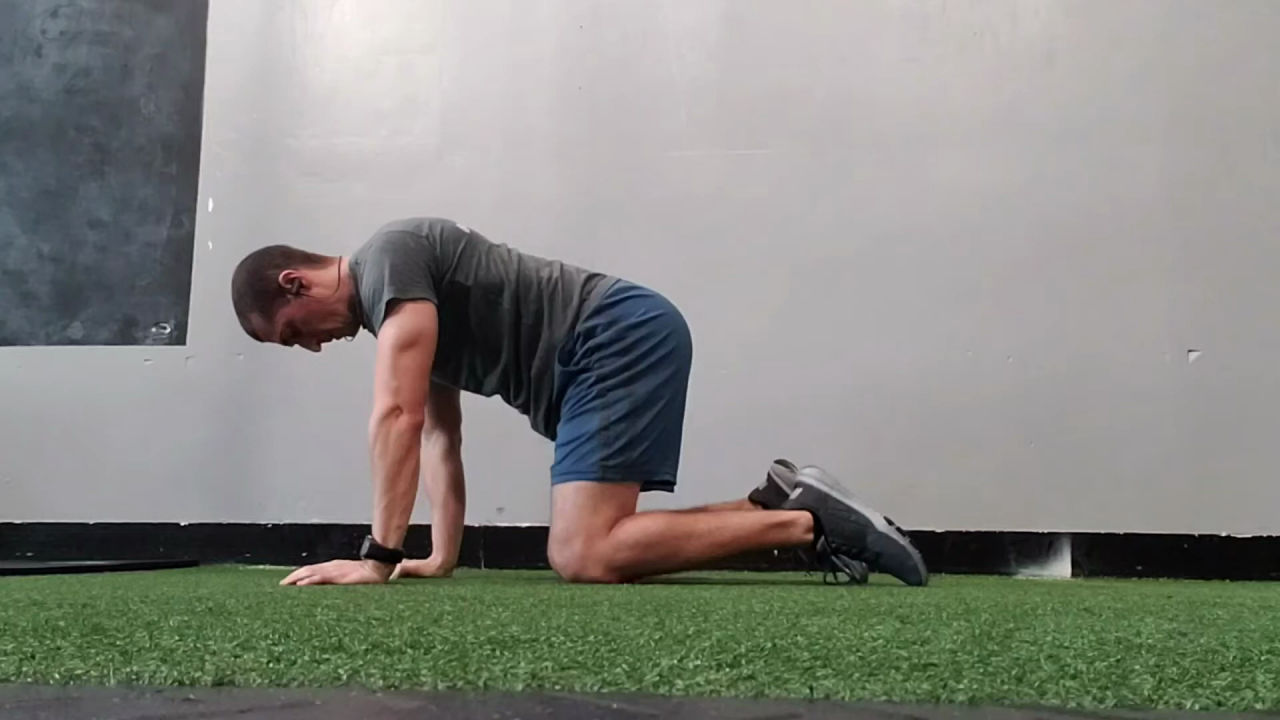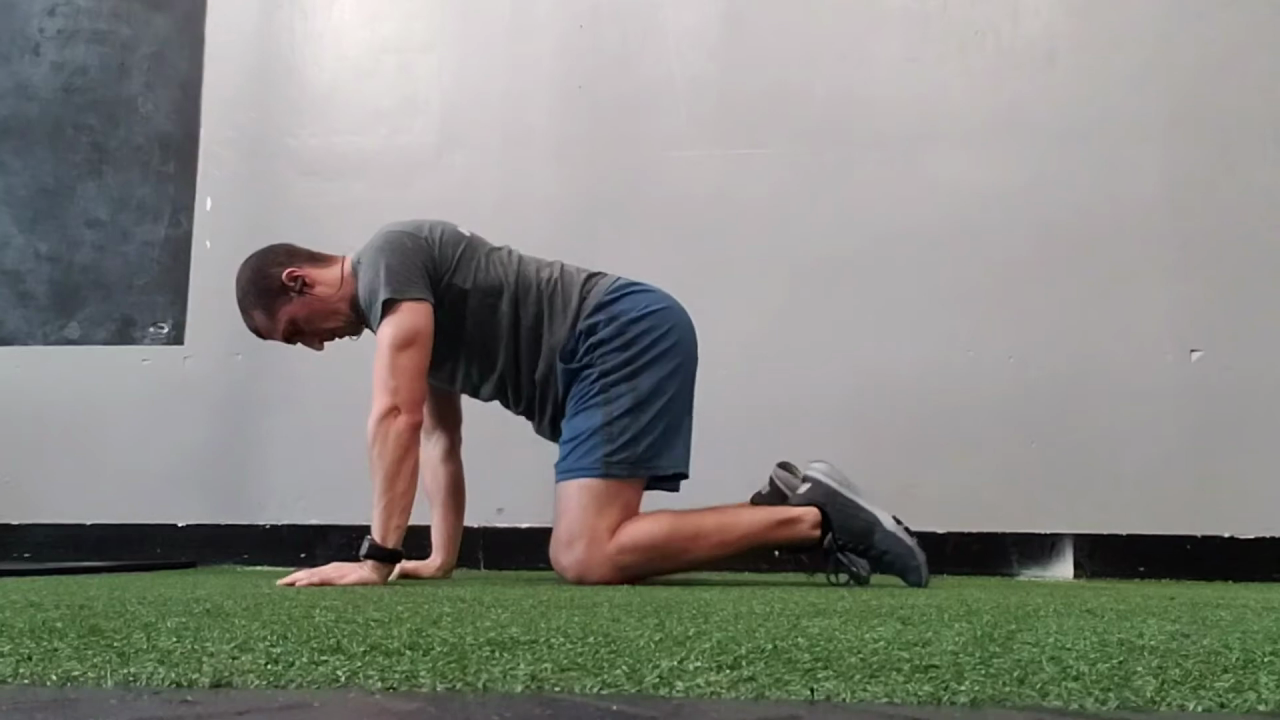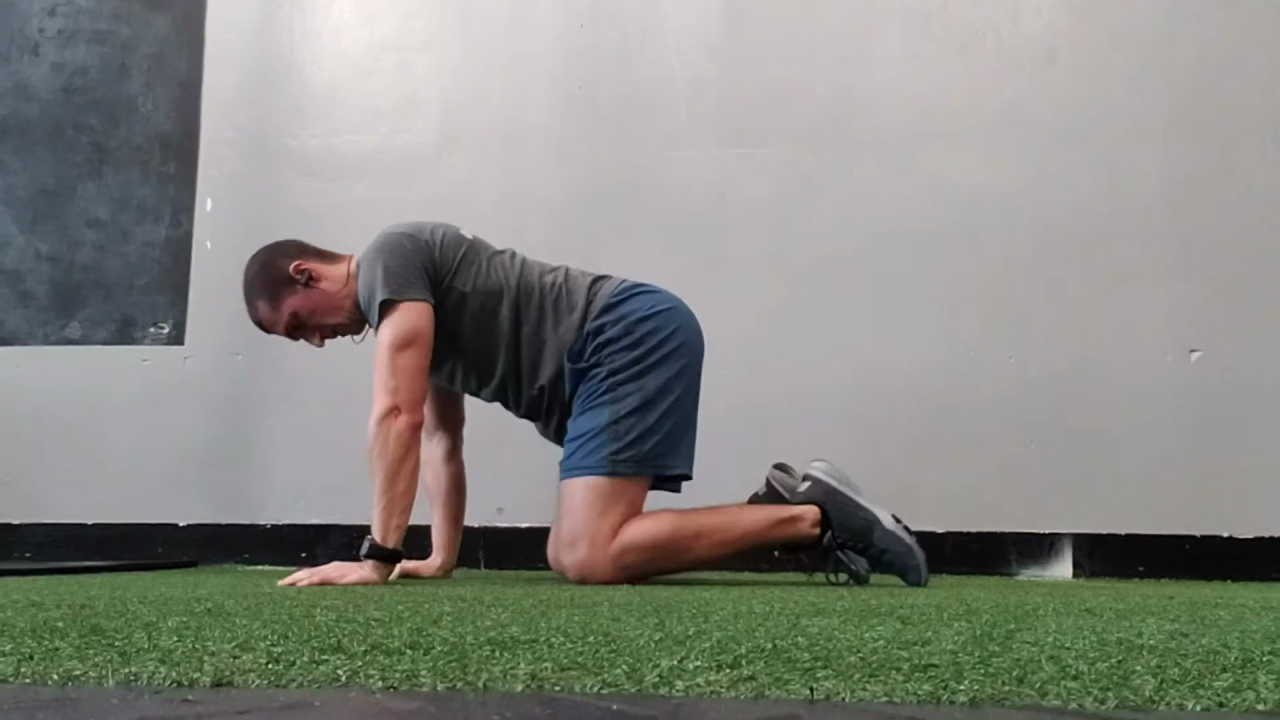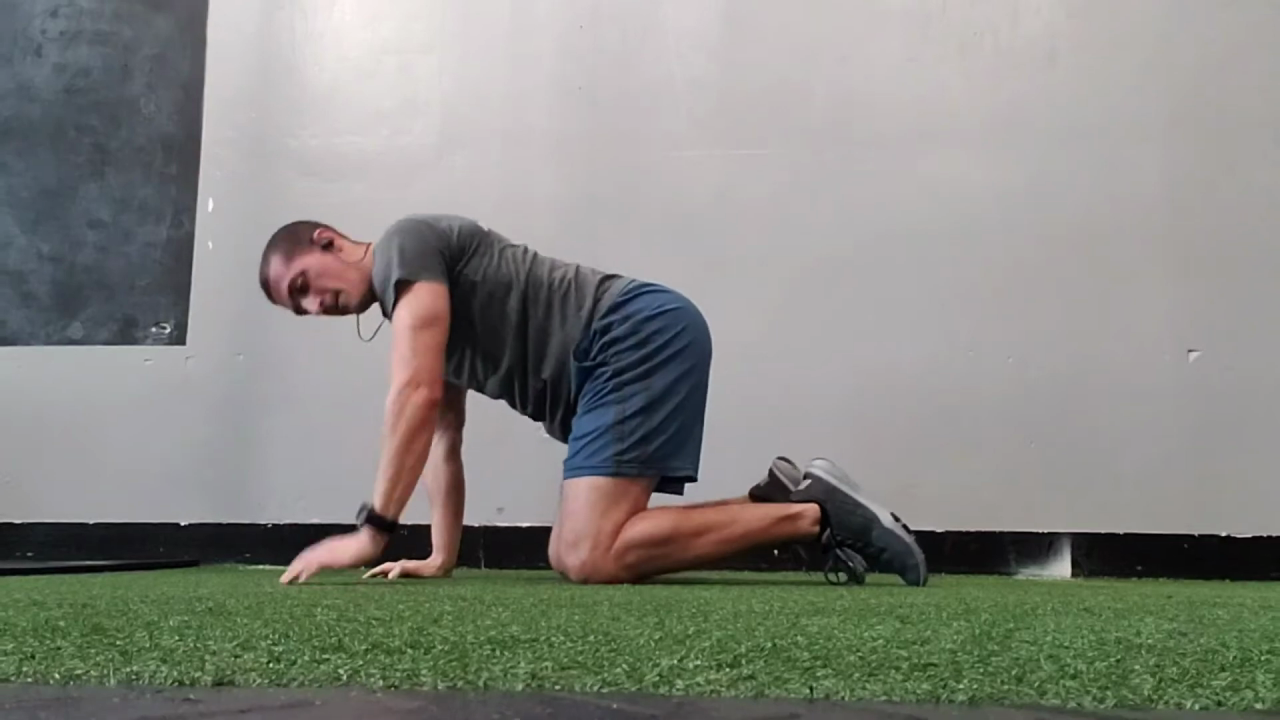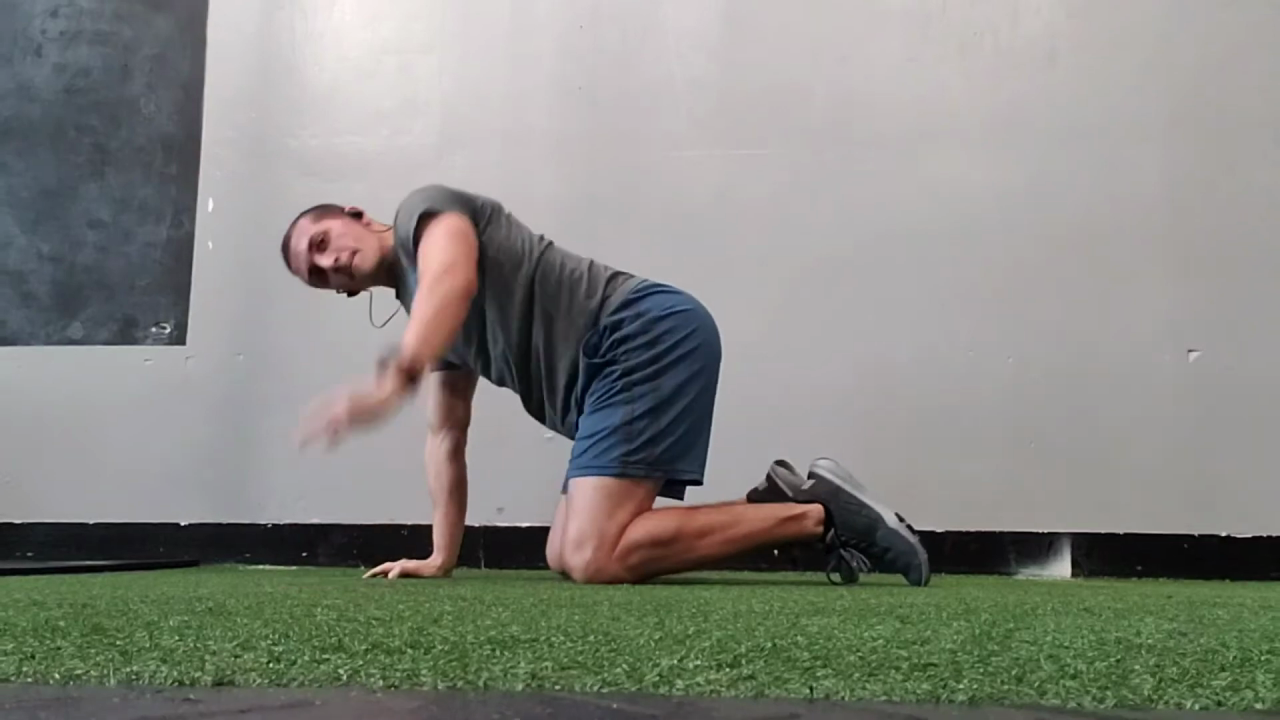
dt=0.2s
person 1, frame 1
left shoulder: (390, 257)
right shoulder: (405, 310)
left elbow: (397, 415)
right elbow: (438, 433)
left wrist: (379, 555)
right wrist: (443, 555)
left hip: (622, 334)
right hip: (616, 349)
left knee: (584, 556)
right knee: (578, 548)
left ankle: (808, 521)
right ankle: (773, 503)
person 1, frame 2
left shoulder: (388, 259)
right shoulder: (409, 313)
left elbow: (396, 416)
right elbow: (439, 434)
left wrist: (378, 556)
right wrist: (443, 556)
left hip: (626, 332)
right hip: (626, 346)
left knee: (588, 559)
right knee: (575, 553)
left ankle: (812, 517)
right ankle: (781, 506)
person 1, frame 3
left shoulder: (388, 259)
right shoulder: (409, 313)
left elbow: (396, 415)
right elbow: (440, 437)
left wrist: (377, 556)
right wrist: (442, 556)
left hip: (633, 335)
right hip: (631, 349)
left knee: (589, 559)
right knee: (570, 555)
left ankle: (812, 515)
right ankle: (775, 507)
person 1, frame 4
left shoulder: (406, 243)
right shoulder: (412, 312)
left elbow: (416, 390)
right elbow: (439, 435)
left wrist: (372, 531)
right wrist: (441, 557)
left hip: (639, 336)
right hip: (619, 362)
left knee: (590, 557)
right knee: (571, 553)
left ankle: (813, 512)
right ankle: (774, 502)
person 1, frame 5
left shoulder: (421, 213)
right shoulder: (417, 308)
left elbow: (454, 280)
right elbow: (445, 436)
left wrist: (394, 376)
right wrist: (440, 556)
left hip: (648, 334)
right hip: (624, 362)
left knee: (592, 558)
right knee: (566, 554)
left ankle: (814, 512)
right ankle: (772, 503)
